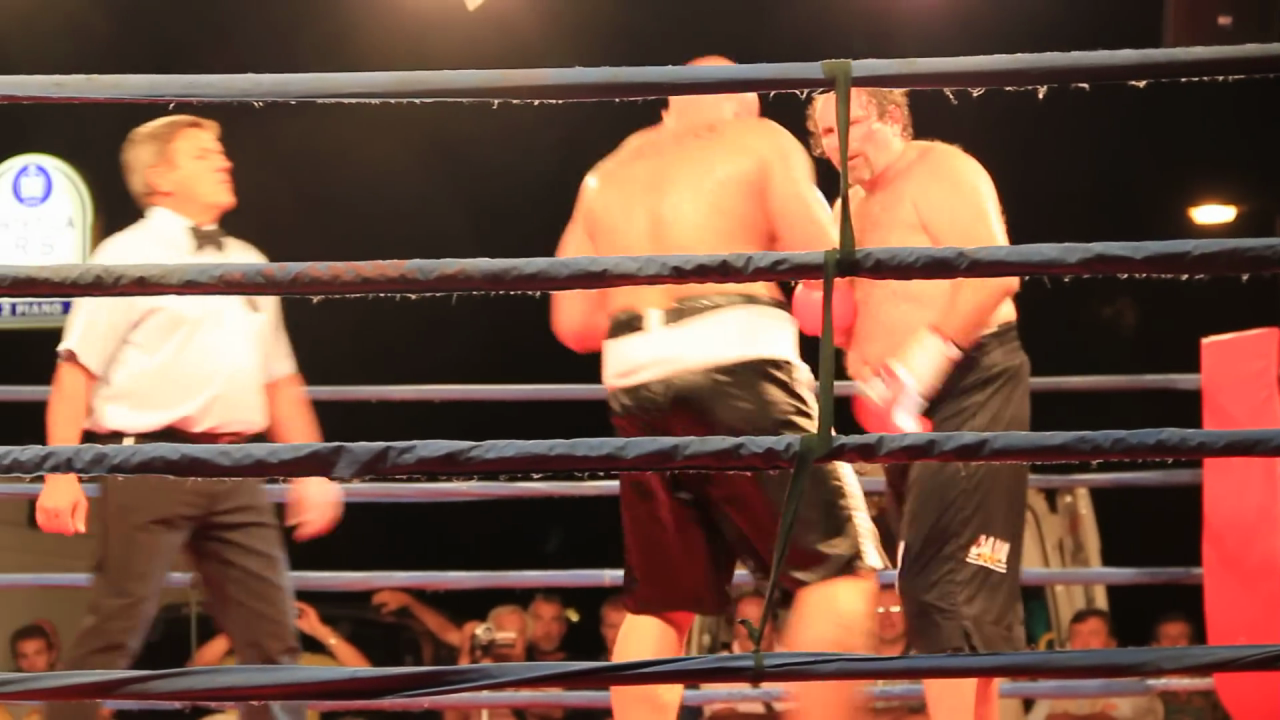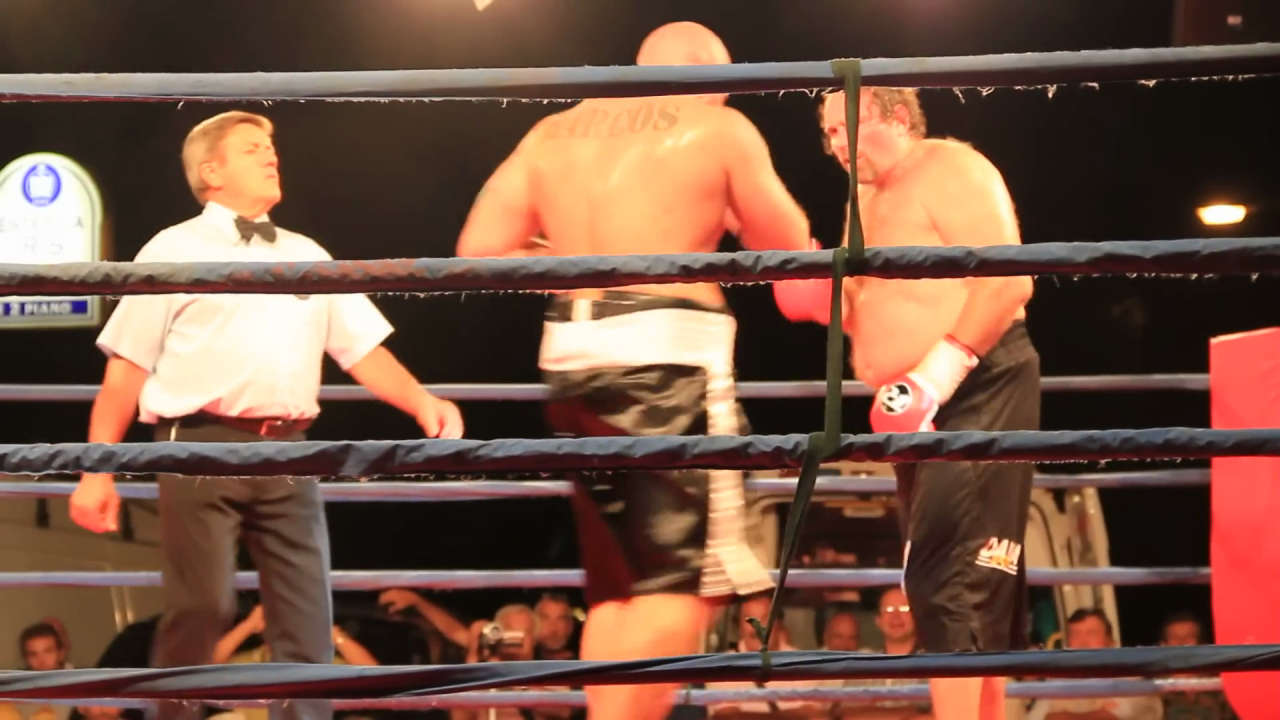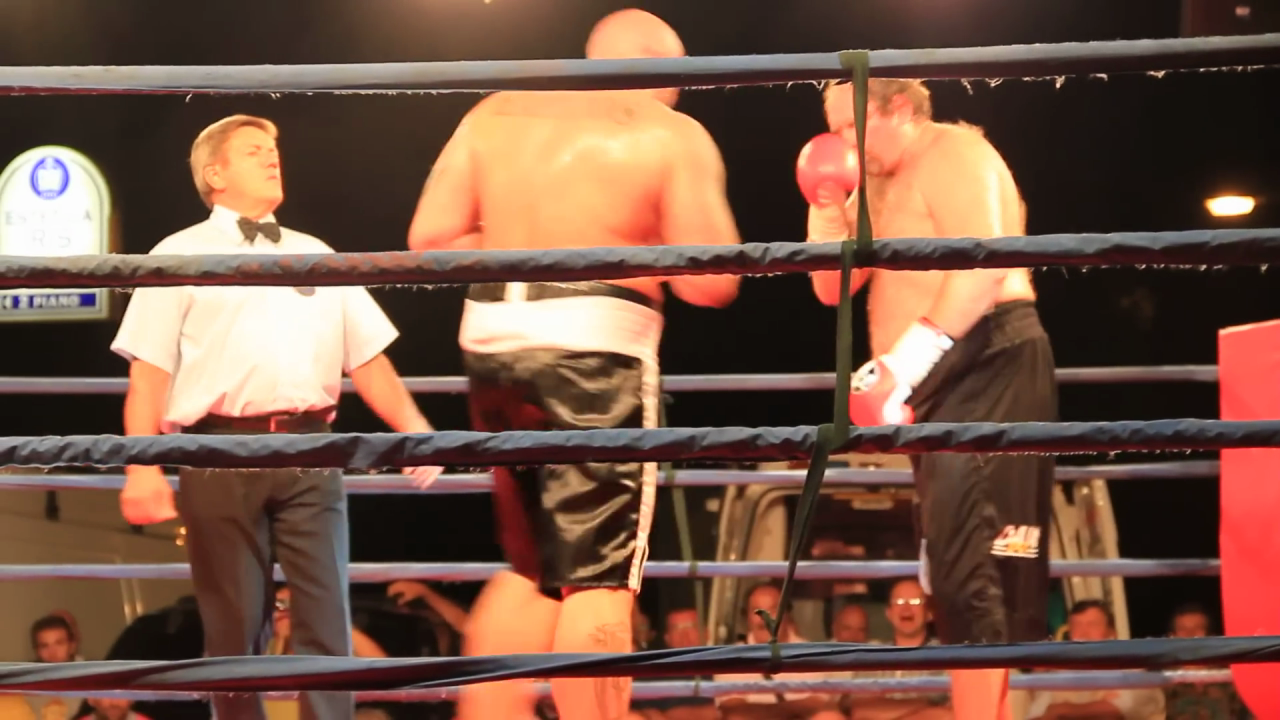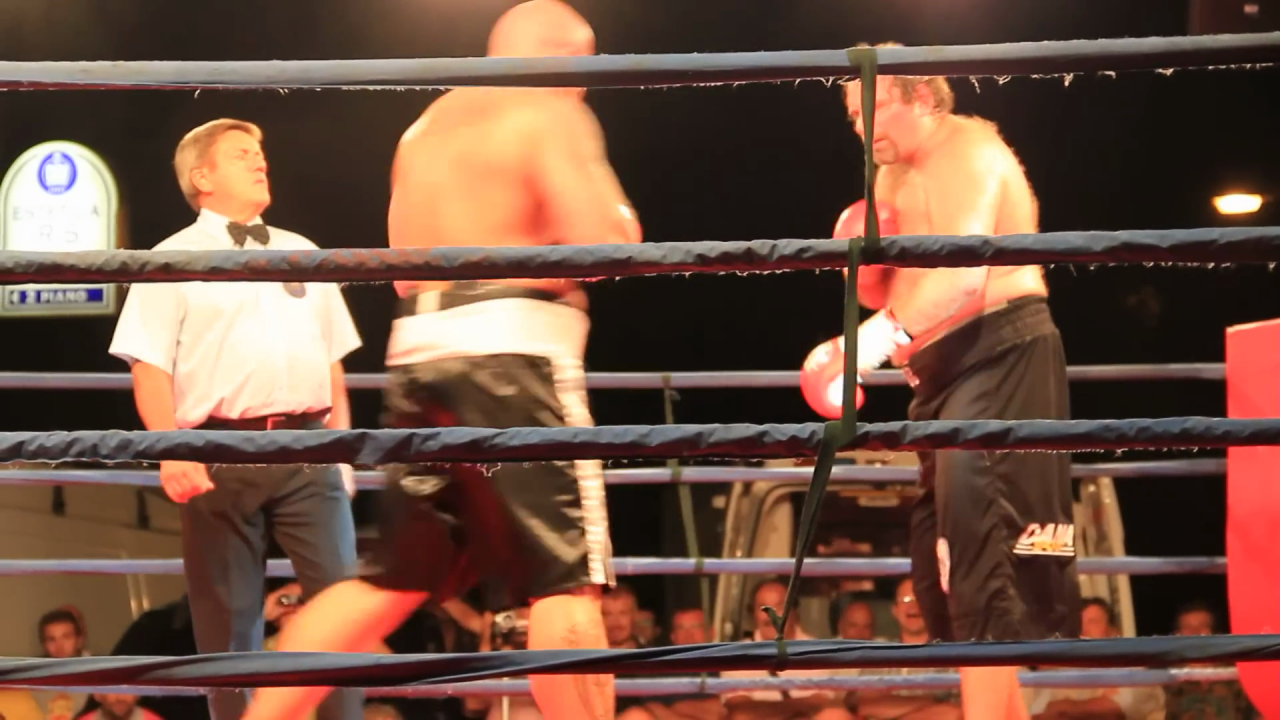
dt=0.2s
person 1, frame 1
left shoulder: (605, 177)
right shoulder: (763, 143)
left elbow: (572, 324)
right elbow: (819, 259)
left hip: (640, 387)
right hip: (740, 371)
left knee: (662, 605)
right knee: (840, 571)
person 1, frame 2
left shoulder: (554, 135)
right shoulder: (722, 133)
left elbow: (479, 249)
right elbow: (793, 256)
left hip: (573, 369)
right hip: (663, 365)
left knee: (621, 590)
right knee: (675, 584)
person 1, frame 3
left shoulder: (497, 113)
right shoulder: (673, 139)
left elbow: (431, 236)
right elbow: (709, 282)
left hip: (499, 349)
right hip: (595, 354)
left knee: (534, 567)
right knee: (599, 582)
person 1, frame 4
left shoulder: (426, 130)
right shoulder: (547, 118)
right elbow: (603, 241)
right wrist: (610, 215)
left hip: (422, 366)
right hip: (505, 366)
left knee: (384, 585)
right knee: (567, 586)
person 2, frame 1
left shoulder: (942, 173)
right shoulder: (855, 206)
left elbow: (993, 274)
left wrist: (915, 366)
left hip: (972, 392)
right hip: (914, 410)
left knee: (938, 575)
right knee: (953, 577)
person 2, frame 2
left shoulder: (953, 172)
right shoulder: (867, 202)
left elbow: (1007, 282)
right elbow: (860, 320)
left wrist: (933, 377)
right wrist: (822, 297)
left hip: (979, 390)
right hip: (927, 404)
left knee: (949, 573)
right knee: (952, 573)
person 2, frame 3
left shoulder: (956, 159)
right shoulder: (879, 183)
left elbow: (983, 271)
right elbow: (832, 290)
left wrist: (902, 364)
right wrist: (827, 207)
left hip: (986, 366)
right hip: (940, 384)
left knee: (966, 560)
right knee: (955, 561)
person 2, frame 4
left shoulder: (968, 154)
right shoulder: (896, 175)
left elbow: (963, 278)
right elbow: (872, 284)
left wrist: (865, 343)
right wrist: (853, 248)
left hip: (998, 363)
right hip: (951, 377)
left knee: (980, 554)
right knee: (943, 553)
person 3, frame 1
left shoulder: (248, 263)
right shoulder: (129, 256)
left elbow: (277, 377)
right elbow: (76, 371)
left wrist: (309, 468)
right wrist: (61, 474)
left hip: (233, 471)
left knee: (270, 629)
right knee: (118, 621)
person 3, frame 2
left shoulder: (308, 256)
right shoulder: (174, 251)
left elbow: (364, 351)
right elbow: (126, 369)
left wrist: (423, 404)
right wrist: (96, 471)
right hip: (202, 449)
left knee: (305, 621)
right knee: (202, 607)
person 3, frame 3
left shoulder: (316, 255)
right shoulder: (180, 255)
left elbow: (366, 357)
right elbow: (149, 371)
left wrist: (413, 429)
right wrist: (142, 465)
left knee: (324, 614)
right knee: (235, 621)
person 3, frame 4
left shoulder: (303, 254)
left elbow: (332, 365)
right elbow: (151, 370)
right wrist: (171, 449)
right hip: (219, 454)
right knee: (228, 618)
